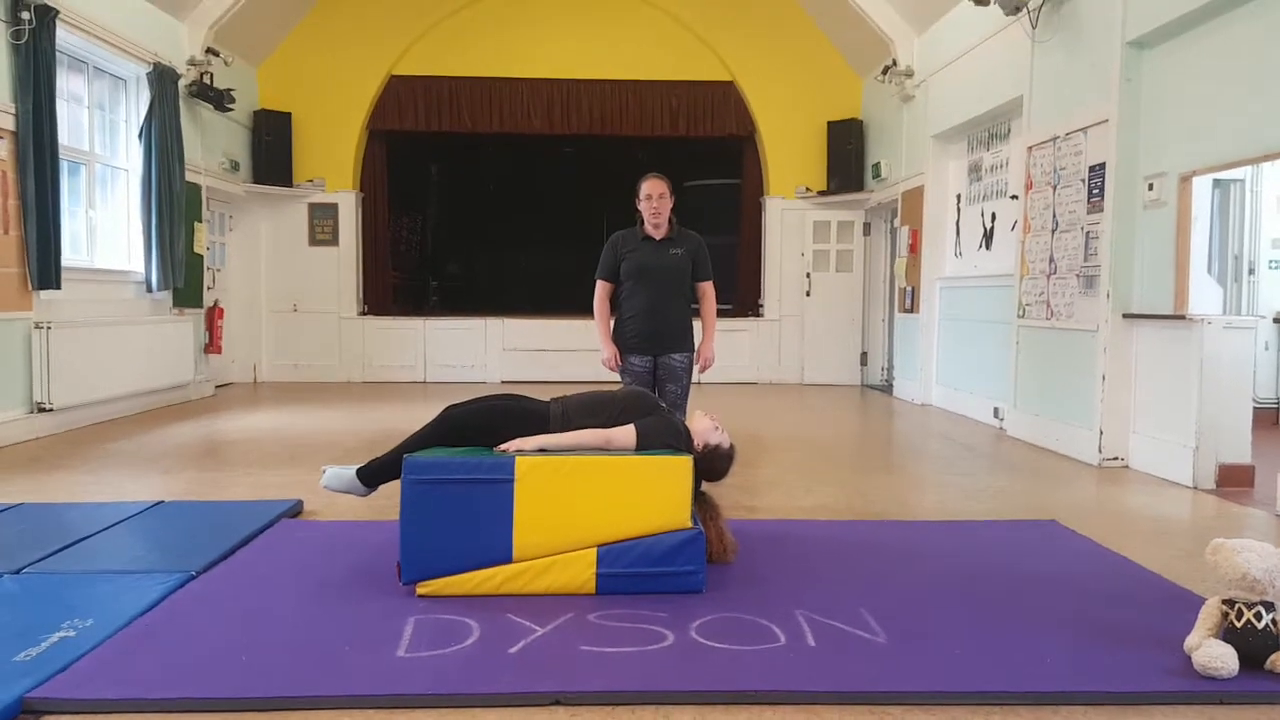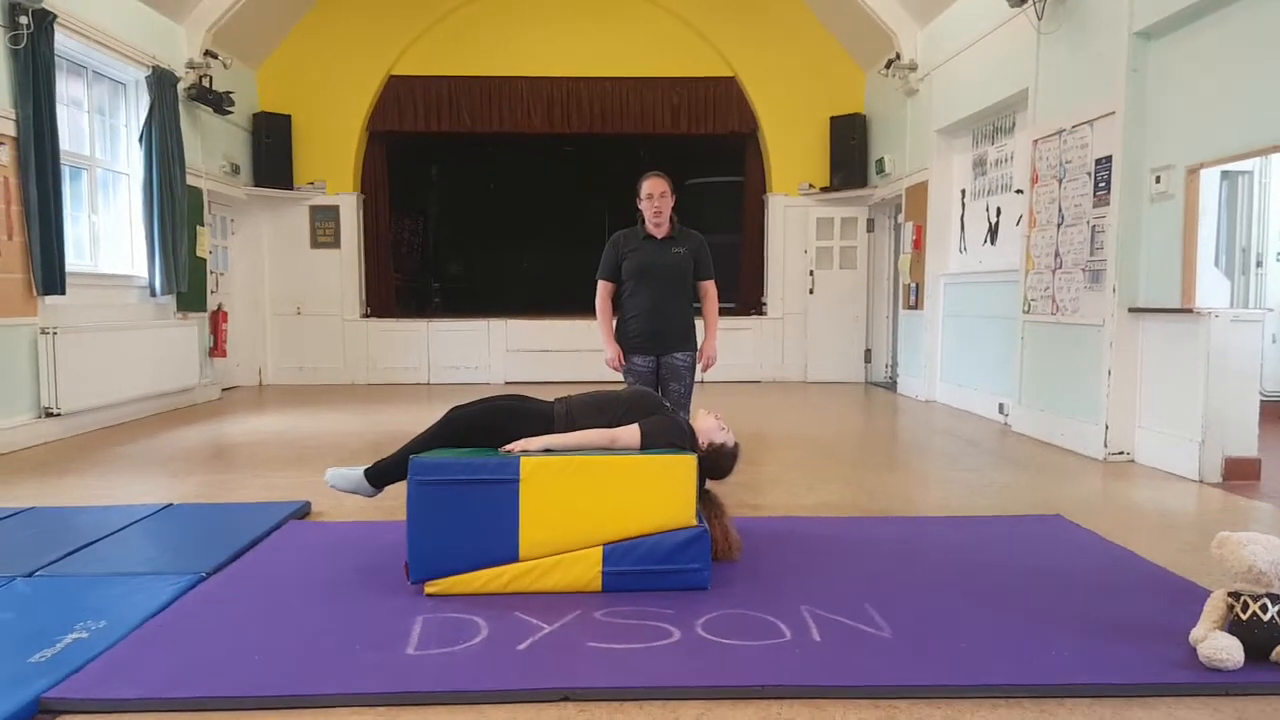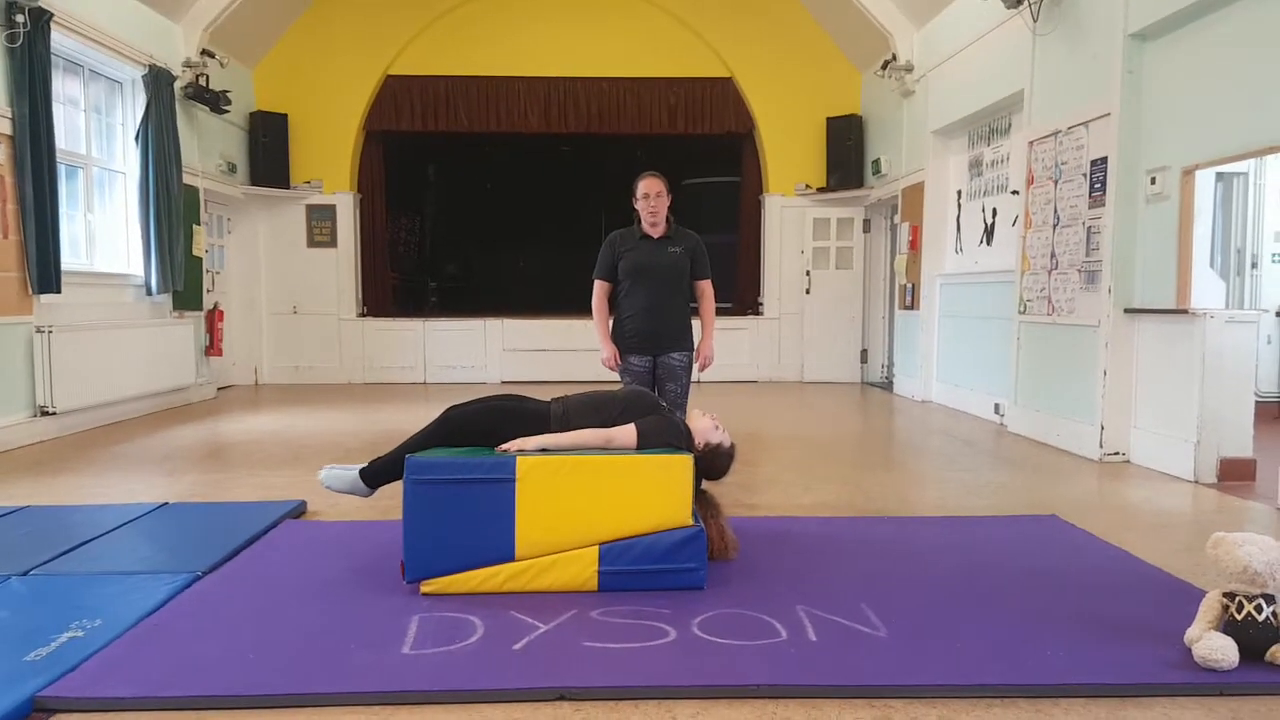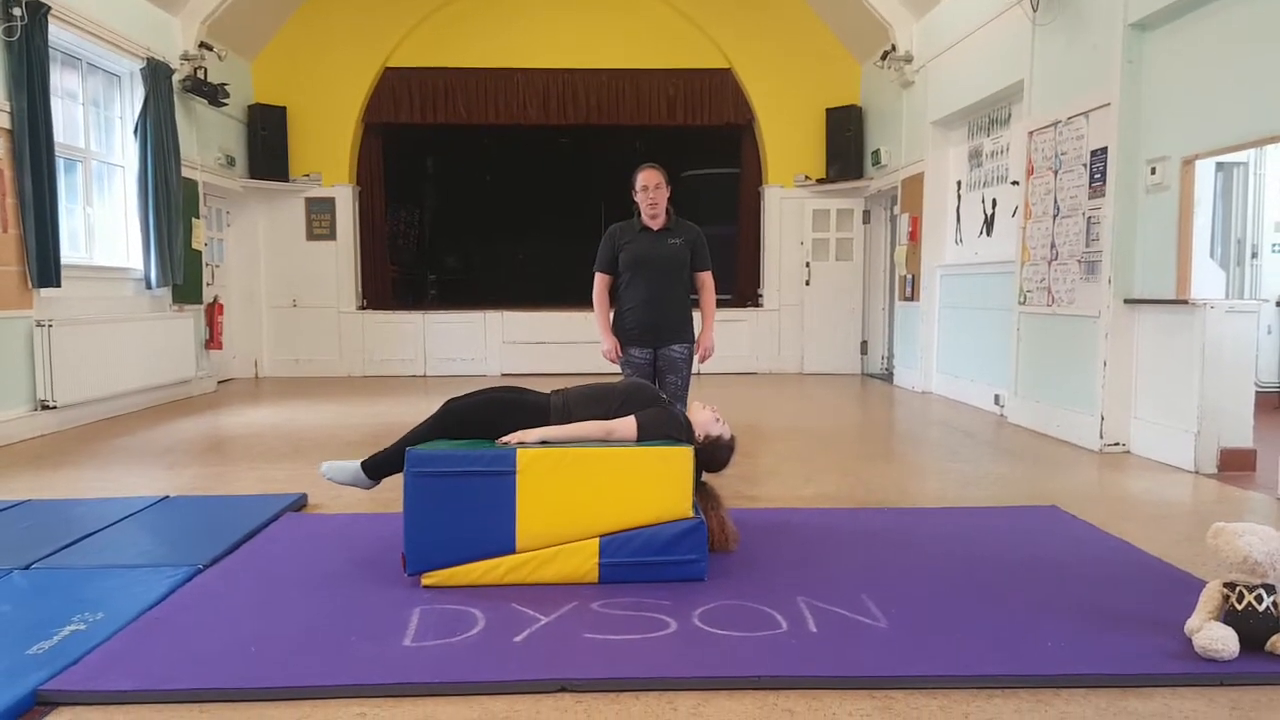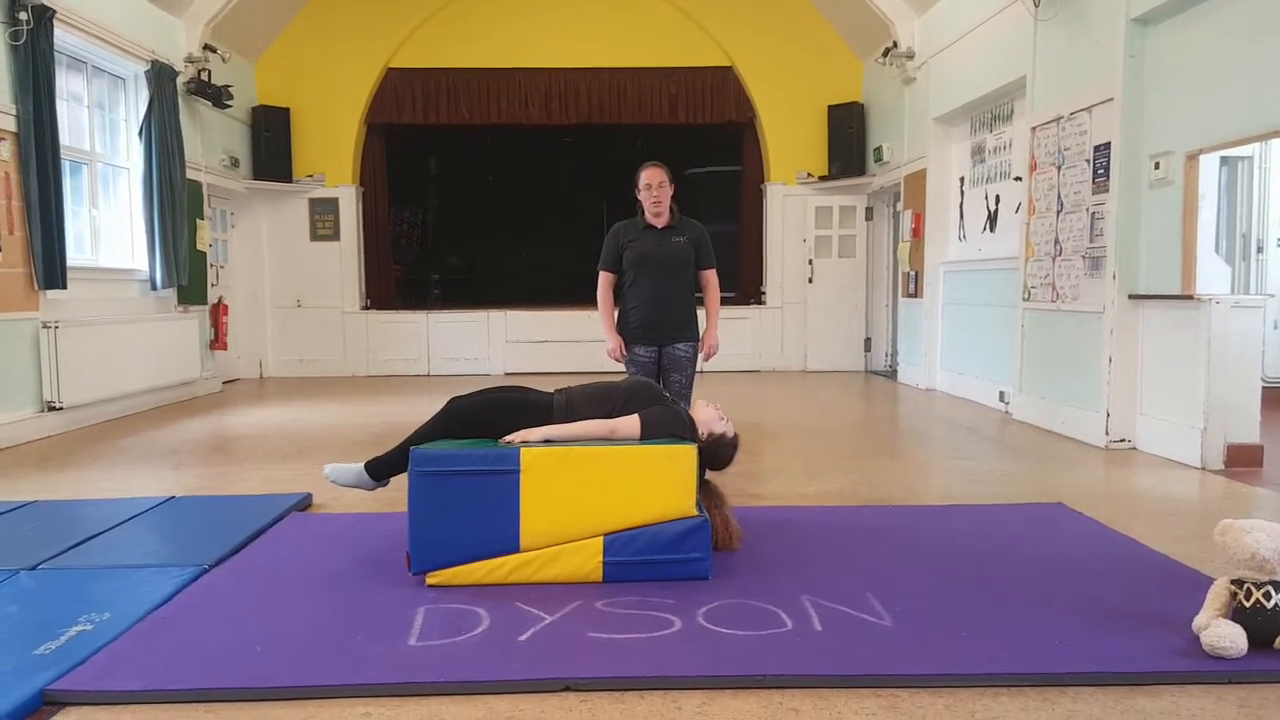
dt=0.3s
person 1, frame 1
left shoulder: (670, 434)
right shoulder: (668, 421)
left elbow: (605, 439)
left wrist: (535, 442)
left hip: (547, 428)
right hip: (549, 412)
left knee: (452, 425)
right knee: (454, 415)
left ankle: (365, 478)
right ankle: (369, 473)
person 1, frame 2
left shoulder: (676, 432)
right shoulder: (673, 421)
left elbow: (610, 439)
left wrist: (541, 442)
left hip: (552, 427)
right hip: (553, 413)
left knee: (458, 426)
right knee: (459, 416)
left ankle: (374, 479)
right ankle: (377, 473)
person 1, frame 3
left shoulder: (672, 434)
right shoulder: (669, 421)
left elbow: (607, 438)
left wrist: (538, 441)
left hip: (547, 427)
right hip: (549, 412)
left knee: (453, 426)
right knee: (455, 418)
left ankle: (368, 479)
right ankle: (375, 471)
person 1, frame 4
left shoulder: (672, 425)
right shoulder: (670, 414)
left elbow: (607, 430)
left wrist: (537, 434)
left hip: (548, 418)
right hip: (549, 406)
left knee: (454, 418)
right knee: (455, 409)
left ankle: (370, 471)
right ankle: (376, 464)
person 1, frame 5
left shoulder: (675, 424)
right shoulder: (673, 412)
left elbow: (610, 429)
left wrist: (542, 433)
left hip: (550, 417)
right hip: (552, 404)
left knee: (457, 418)
right knee: (457, 408)
left ankle: (375, 472)
right ankle: (380, 468)
person 2, frame 1
left shoulder: (692, 243)
right shoulder: (619, 243)
left elbow: (706, 294)
right elbow: (602, 294)
left wrist: (708, 341)
right wrist: (605, 342)
left hip: (677, 348)
right hip: (632, 348)
person 2, frame 2
left shoulder: (693, 242)
right shoulder: (620, 242)
left elbow: (708, 292)
right elbow: (603, 295)
left wrist: (710, 339)
right wrist: (609, 342)
left hip: (680, 347)
right hip: (635, 347)
left knee: (678, 416)
person 2, frame 3
left shoulder: (690, 242)
right shoulder: (617, 242)
left elbow: (704, 292)
right elbow: (600, 294)
left wrist: (707, 339)
right wrist: (605, 341)
left hip: (676, 347)
right hip: (631, 347)
left knee: (674, 416)
person 2, frame 4
left shoulder: (689, 233)
right shoulder: (617, 234)
left elbow: (705, 284)
right elbow: (601, 287)
left wrist: (707, 330)
right wrist: (606, 334)
left hip: (677, 339)
right hip: (632, 339)
left knee: (675, 408)
person 2, frame 5
left shoulder: (694, 231)
right shoulder: (621, 233)
left elbow: (709, 282)
right elbow: (605, 286)
left wrist: (711, 329)
right wrist: (610, 333)
left hip: (682, 337)
right hip: (637, 338)
left knee: (679, 406)
